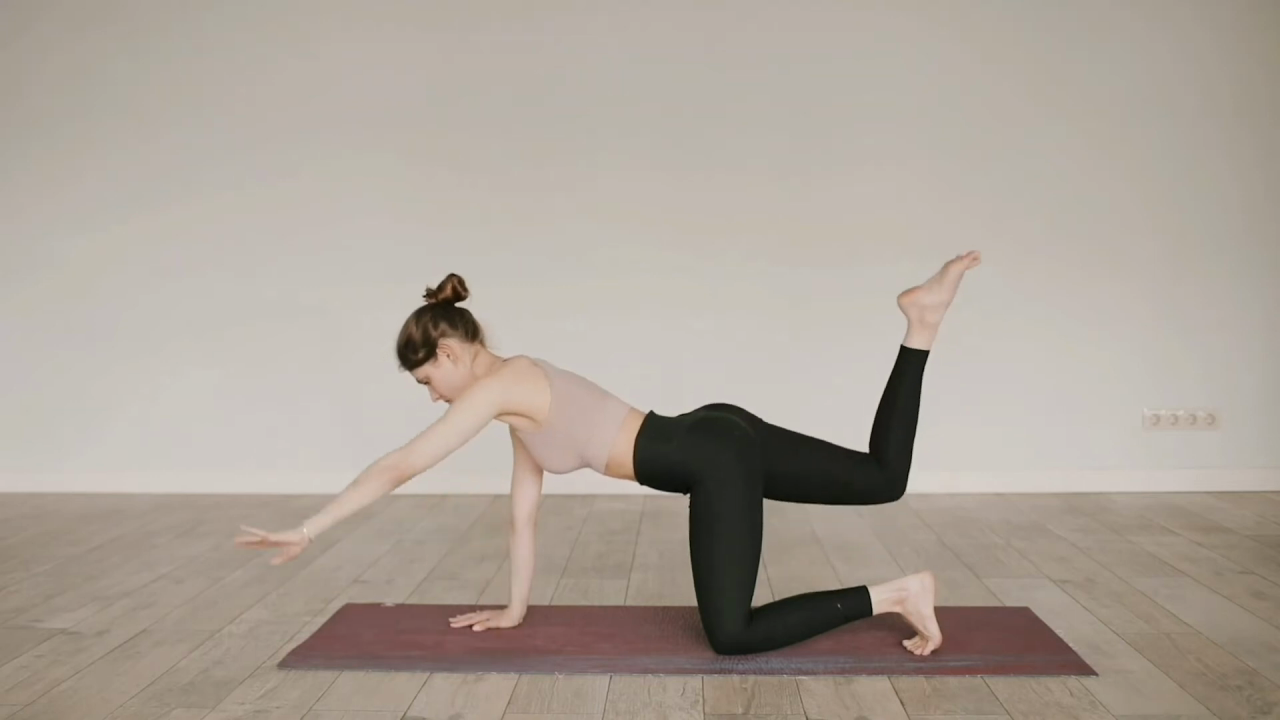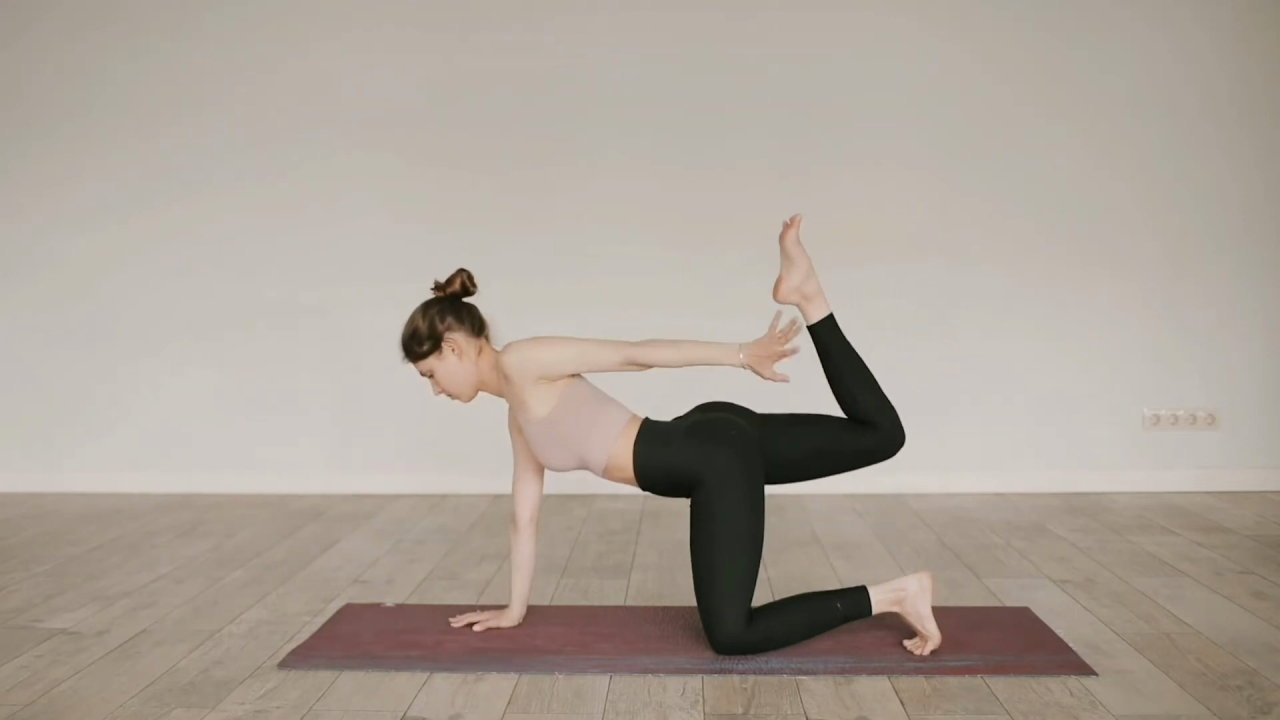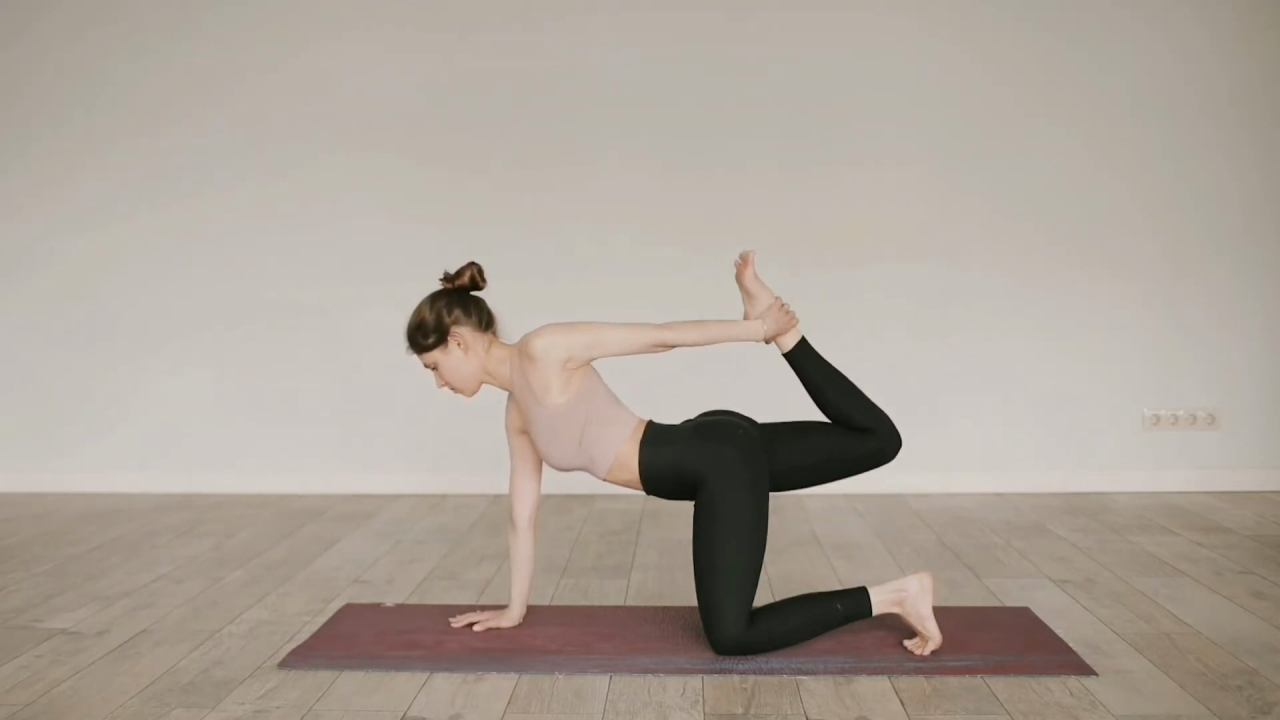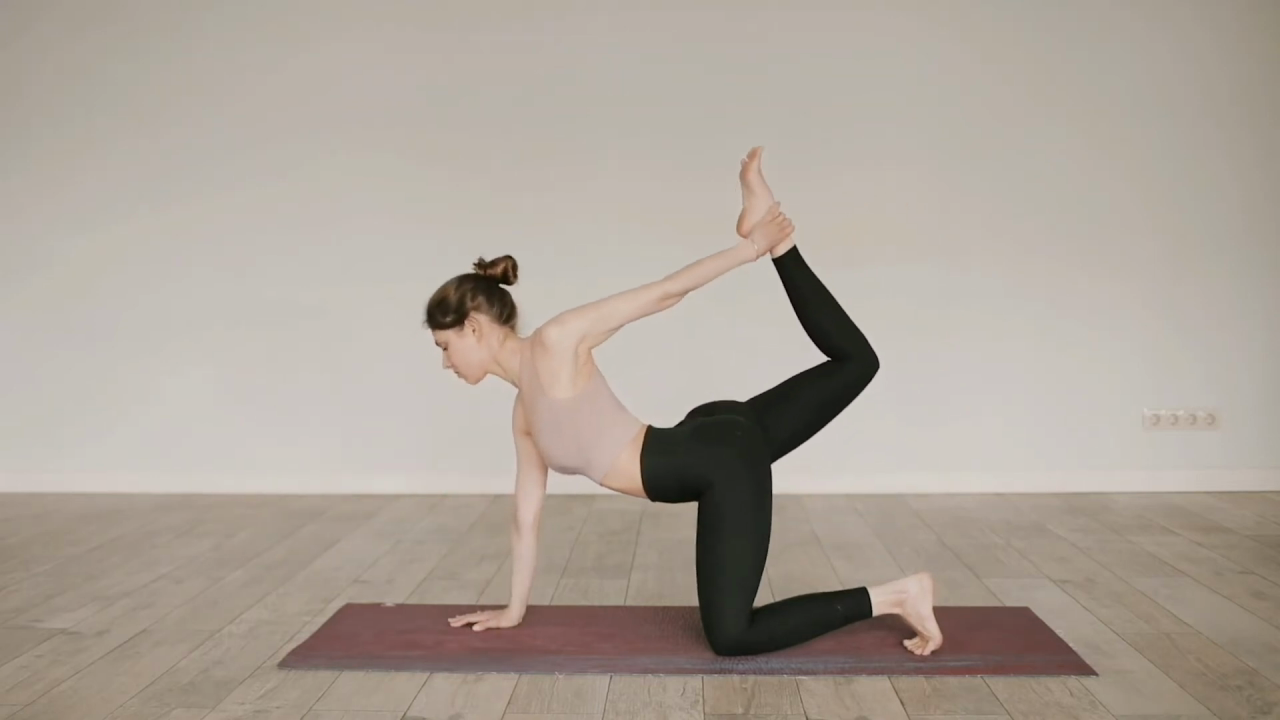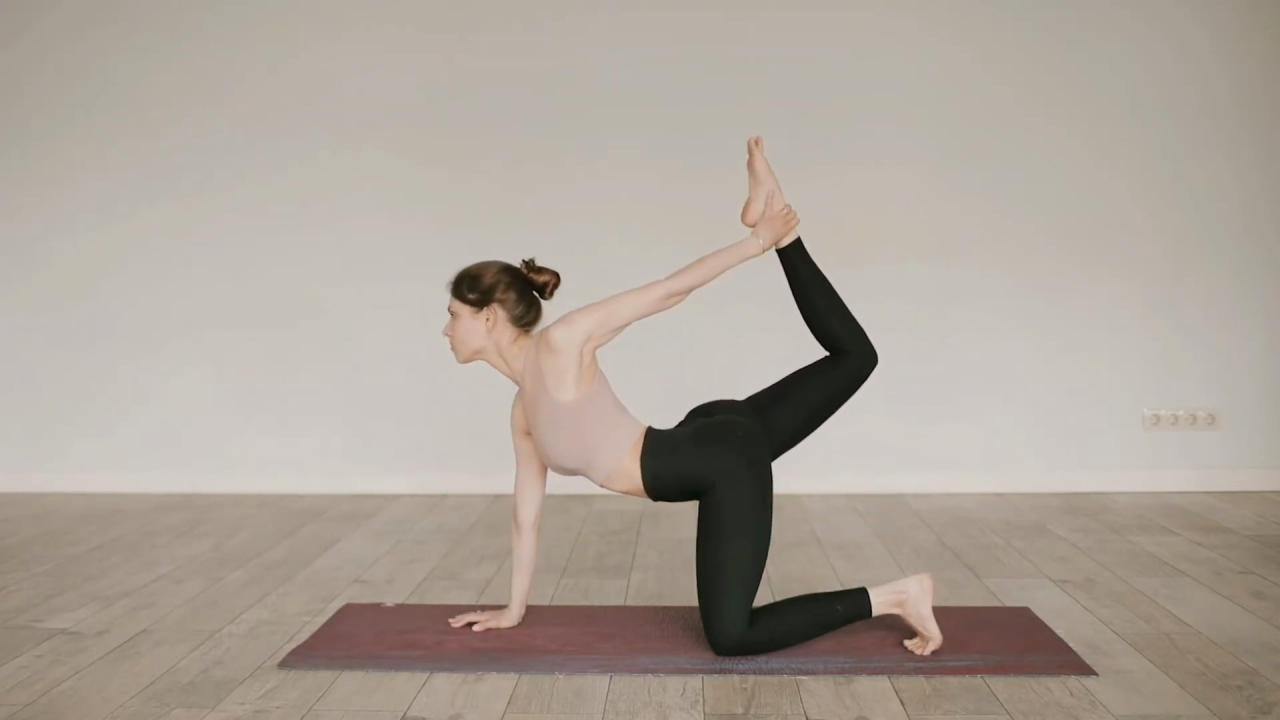
dt=1s
person 1, frame 1
left shoulder: (498, 386)
right shoulder: (517, 396)
left elbow: (404, 463)
right elbow: (522, 513)
left wrist: (311, 528)
right wrist: (514, 608)
left hip: (716, 461)
right hip: (718, 441)
left knee: (732, 635)
right knee: (882, 480)
left ankle: (891, 596)
right ankle: (918, 322)
person 1, frame 2
left shoulder: (519, 363)
right shoulder: (519, 409)
left elbow: (631, 354)
right elbow: (525, 514)
left wrist: (740, 356)
right wrist: (514, 609)
left hip: (716, 456)
right hip: (713, 447)
left knee: (732, 636)
right knee: (881, 436)
left ankle: (891, 594)
person 1, frame 3
left shoulder: (543, 350)
right shoulder: (517, 411)
left elbow: (660, 335)
right elbow: (522, 517)
left wrist: (754, 329)
right wrist: (514, 609)
left hip: (721, 459)
right hip: (713, 458)
left knee: (731, 637)
left ankle: (891, 597)
person 1, frame 4
left shoulder: (555, 343)
right shoulder: (524, 412)
left elbow: (664, 292)
right elbow: (527, 516)
left wrist: (752, 249)
right wrist: (514, 609)
left hip: (722, 459)
right hip: (714, 447)
left knee: (731, 637)
left ankle: (890, 597)
person 1, frame 5
left shoulder: (560, 344)
right shoulder: (523, 409)
left elbow: (669, 290)
right elbow: (526, 515)
left wrist: (758, 242)
right wrist: (514, 608)
left hip: (724, 459)
right hip: (712, 449)
left knee: (732, 639)
left ankle: (891, 598)
